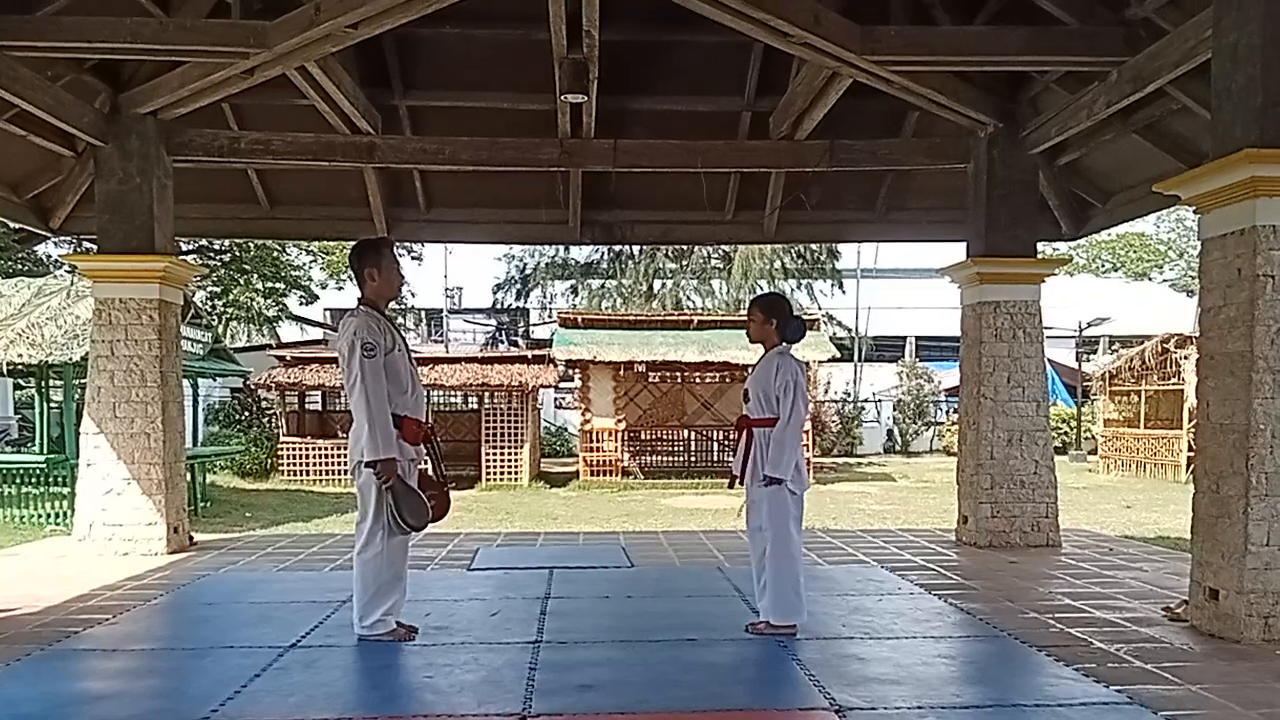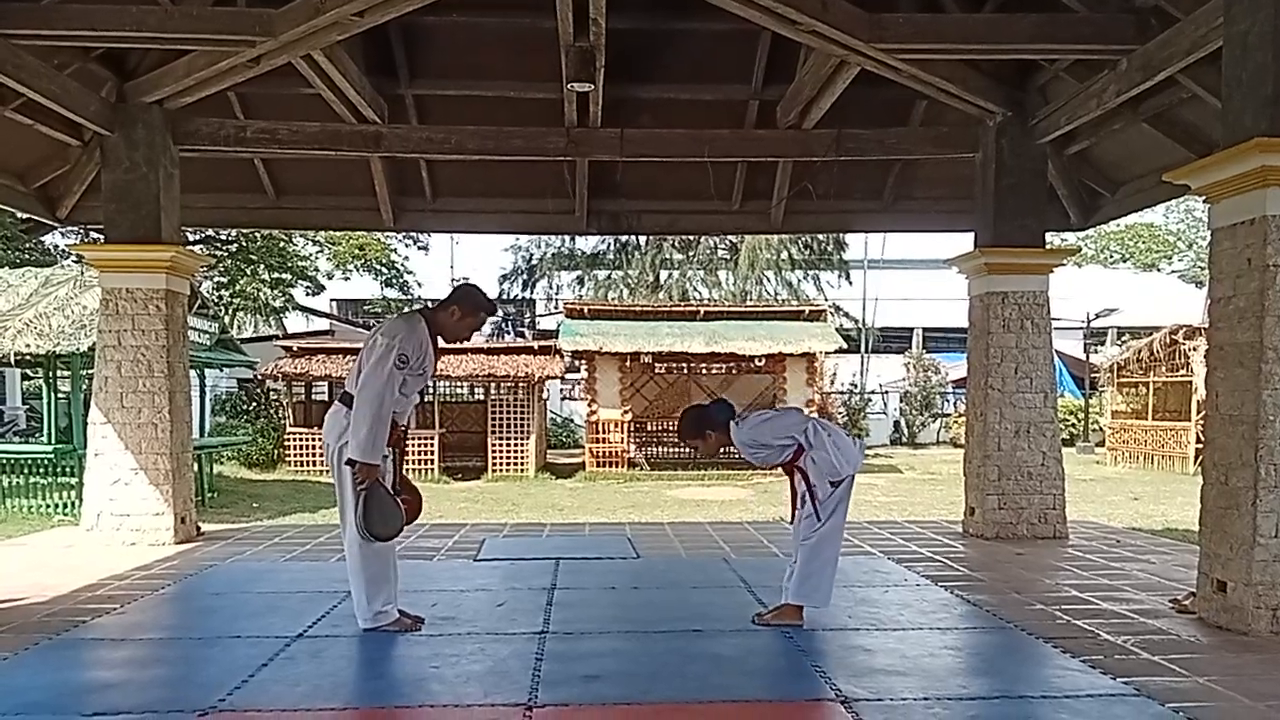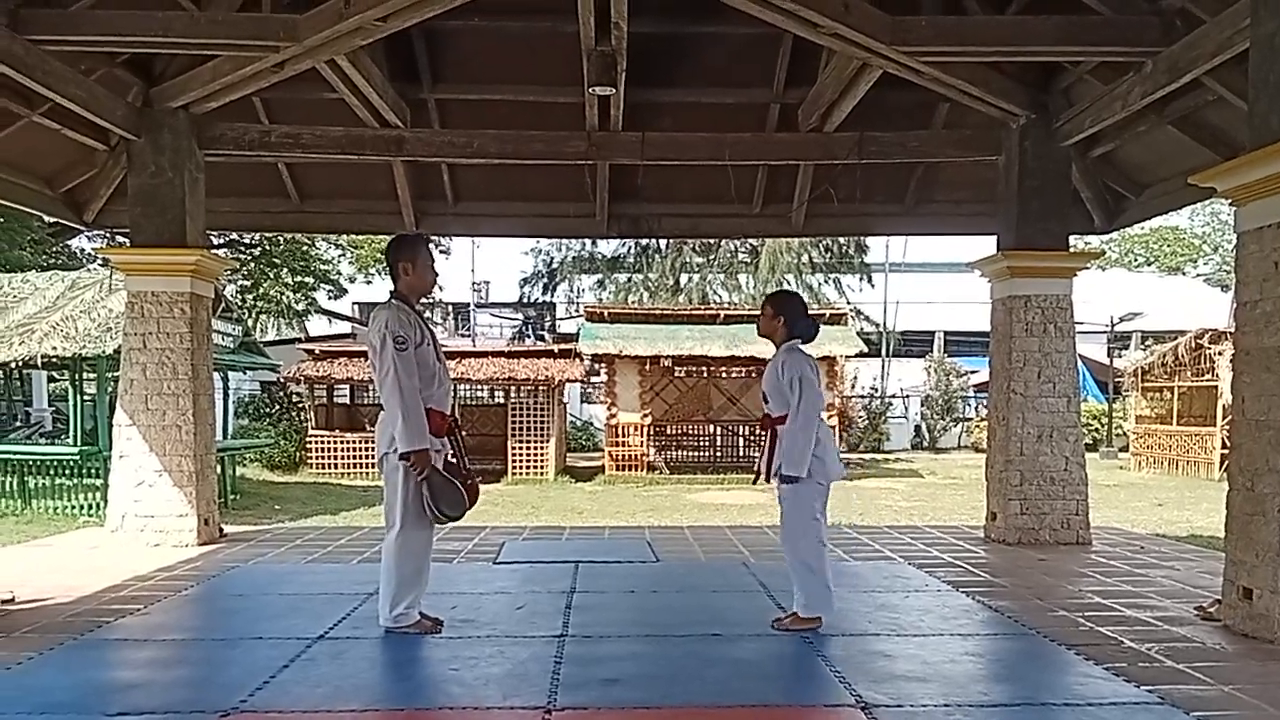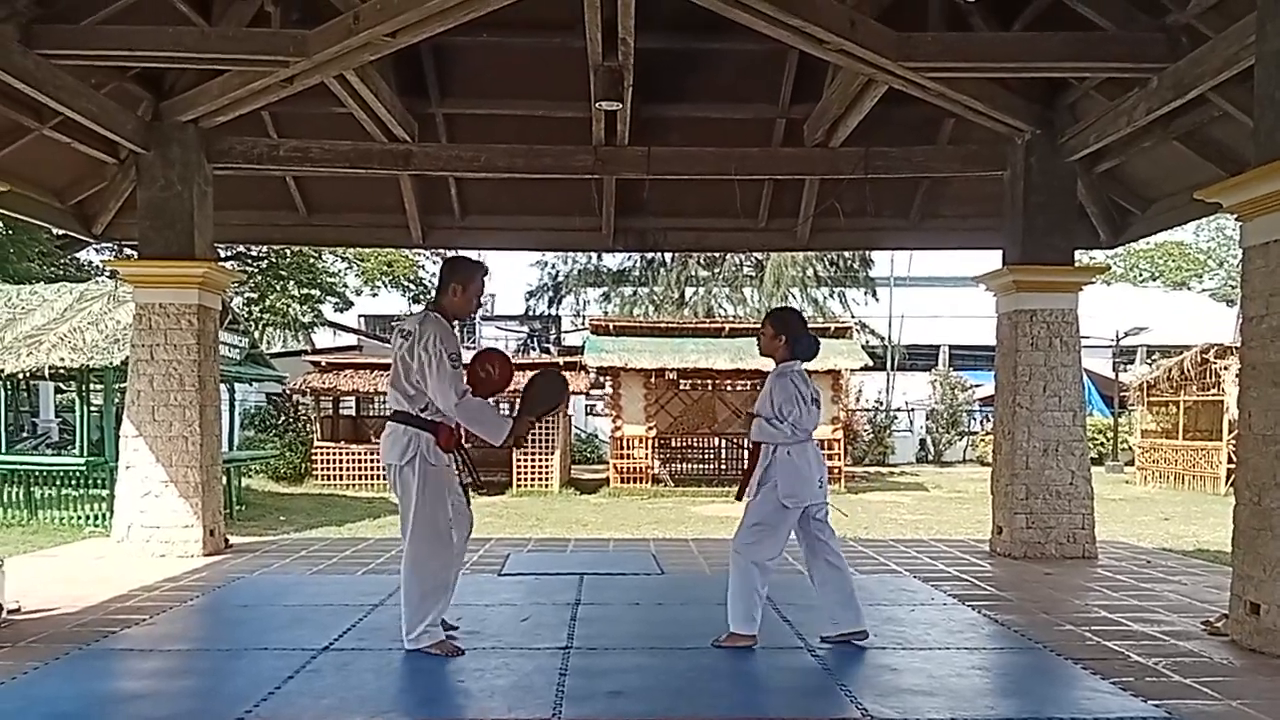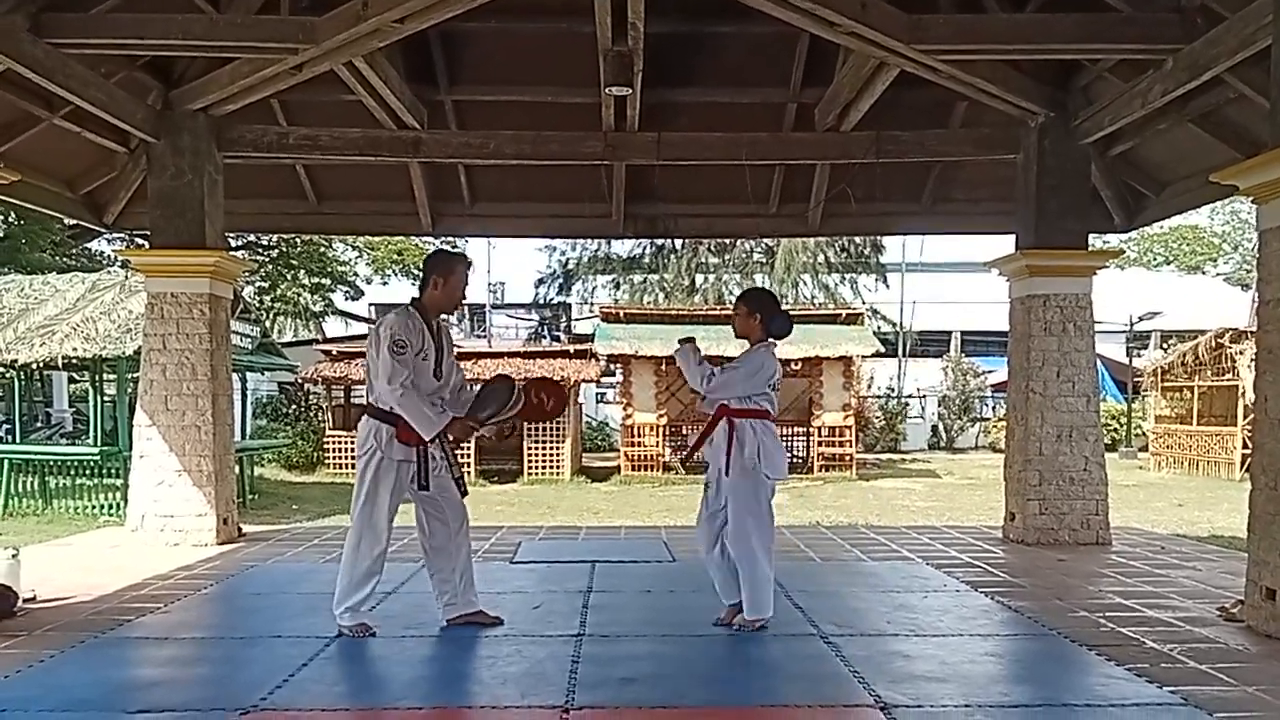
dt=1s
person 1, frame 1
left shoulder: (381, 324)
right shoulder: (362, 327)
right elbow: (368, 398)
right wrist: (383, 455)
left hip: (399, 443)
right hip: (383, 446)
left knee: (394, 534)
right knee: (379, 534)
left ankle: (384, 616)
right ankle: (372, 623)
person 1, frame 2
left shoulder: (421, 335)
right shoulder: (405, 335)
right elbow: (373, 396)
left wrist: (378, 453)
right wrist: (366, 457)
left hip: (371, 433)
right hip: (355, 431)
left ankle: (384, 606)
right ankle: (376, 613)
person 1, frame 3
left shoulder: (410, 318)
right shoulder: (392, 320)
right elbow: (399, 389)
right wrist: (416, 446)
left hip: (422, 435)
right hip: (408, 437)
left knee: (418, 525)
right knee: (407, 525)
left ankle: (406, 607)
right ankle: (398, 614)
person 1, frame 4
left shoulder: (414, 325)
right shoulder: (437, 333)
right elbow: (454, 401)
left wrist: (487, 408)
right wrist: (507, 428)
left hip: (420, 441)
right hip: (419, 444)
left knee: (456, 524)
right knee: (429, 540)
left ankle: (424, 613)
right ankle: (420, 632)
person 1, frame 5
left shoulder: (440, 332)
right shoulder: (397, 325)
left elbow: (454, 391)
right elbow: (395, 387)
right wrist: (444, 424)
left hip: (427, 444)
right hip: (387, 438)
left knee: (449, 522)
right knee: (371, 529)
left ankle: (460, 605)
right ankle: (348, 613)
person 2, frame 1
left shoulder: (785, 366)
right shoulder: (768, 363)
left elbow: (790, 421)
left wrist: (776, 469)
left hip: (775, 467)
right hip: (760, 466)
left knee: (779, 539)
right knee: (762, 538)
left ankle: (784, 617)
right ankle: (774, 612)
person 2, frame 2
left shoulder: (746, 435)
right shoulder: (742, 431)
left elbow: (799, 424)
right elbow: (791, 417)
left hip: (830, 462)
right hip: (815, 466)
left knee: (814, 534)
right knee: (806, 534)
left ankle: (794, 609)
right ankle: (791, 603)
person 2, frame 3
left shoulder: (792, 360)
right shoulder: (787, 358)
left elbow: (806, 413)
left wrist: (794, 464)
left hip: (801, 457)
right hip: (796, 456)
left knee: (798, 535)
right knee: (801, 534)
left ankle: (811, 611)
right ankle: (807, 607)
person 2, frame 4
left shoulder: (783, 380)
right shoulder: (799, 377)
left elbow: (796, 430)
left wrist: (758, 426)
right wrist: (762, 423)
left hip: (785, 474)
right hip: (807, 472)
left knee: (749, 549)
right knee: (822, 551)
left ankle: (744, 630)
right ankle: (850, 623)
person 2, frame 5
left shoulder: (759, 360)
right shoulder: (754, 357)
left elbow: (710, 384)
left wrist: (687, 353)
right wrist: (703, 379)
left hip: (750, 451)
right hip: (730, 449)
left knee: (747, 534)
right knee: (711, 532)
left ankle: (755, 611)
right ankle: (736, 602)
